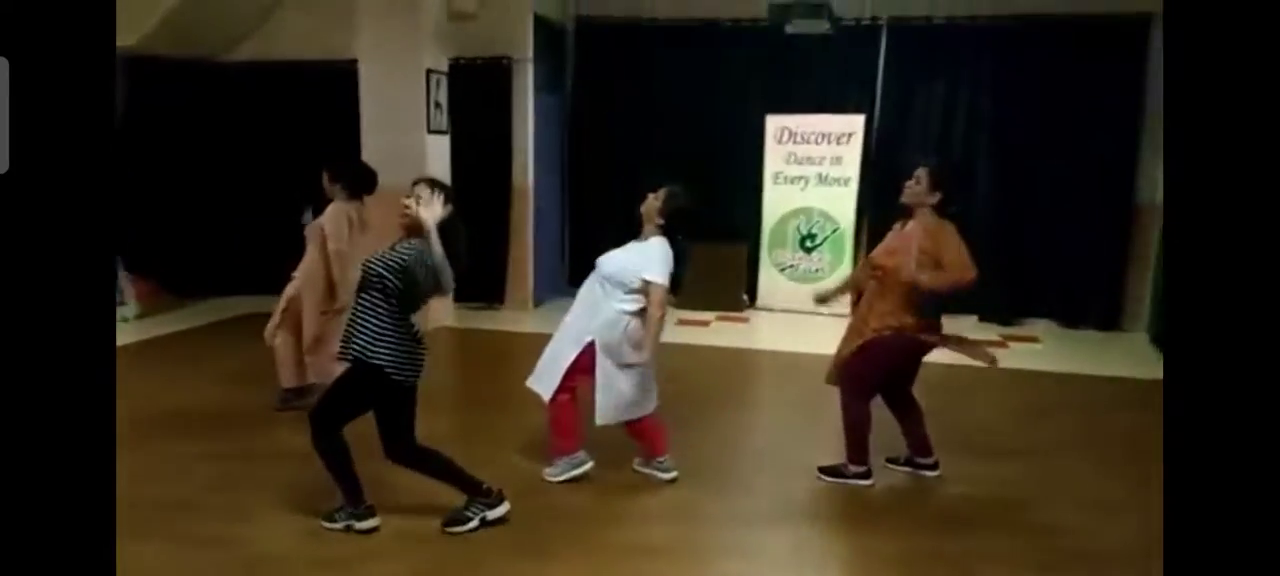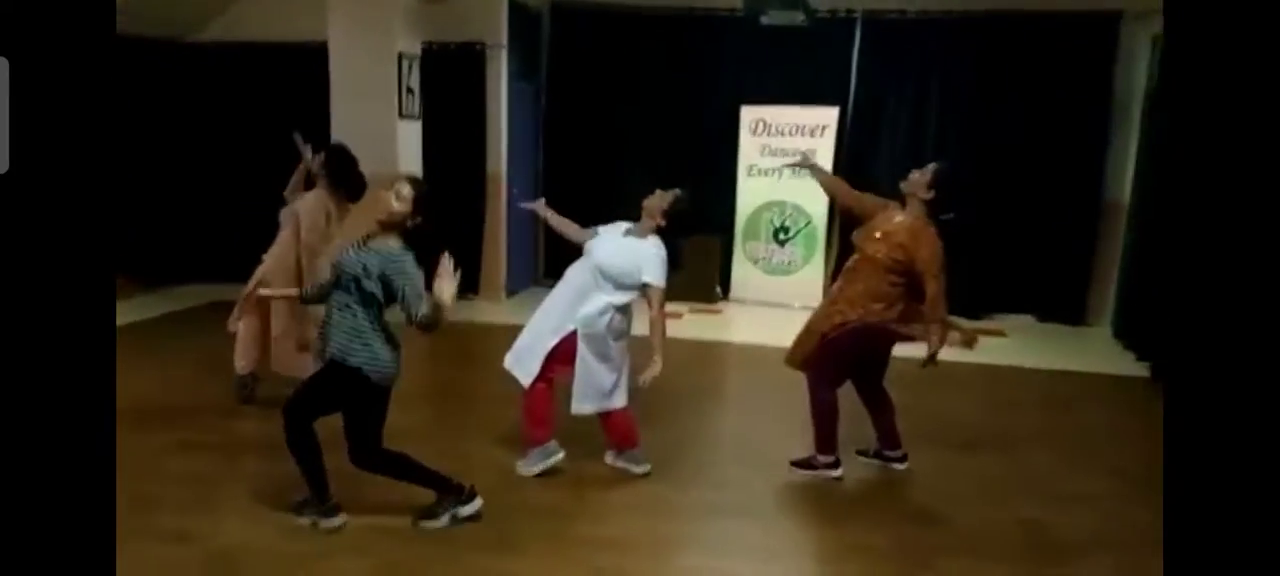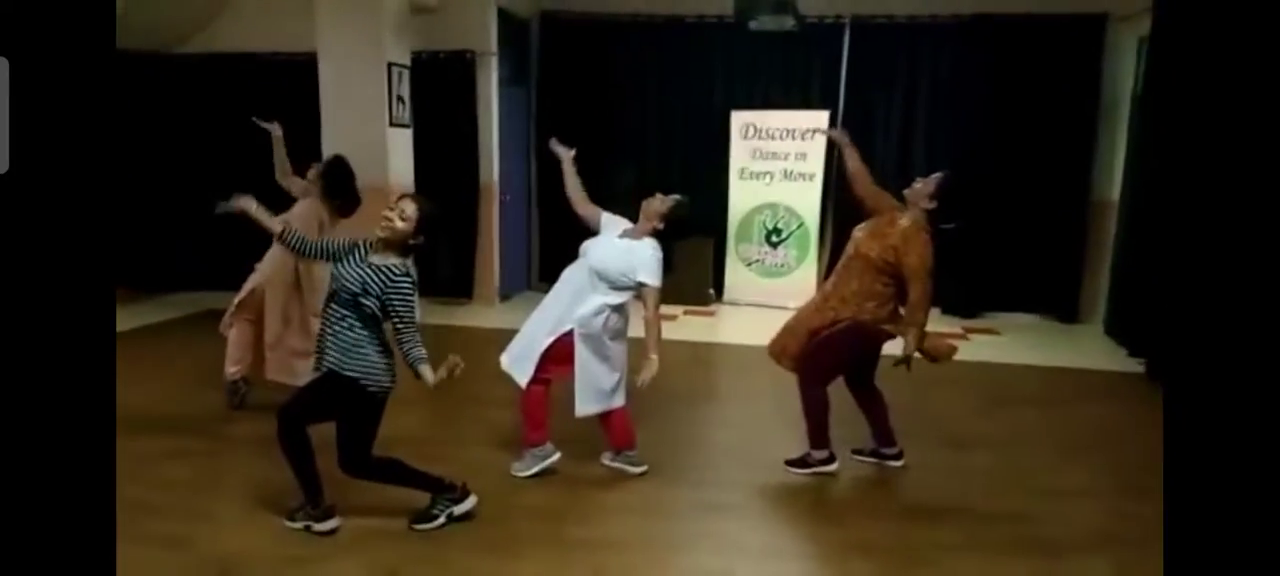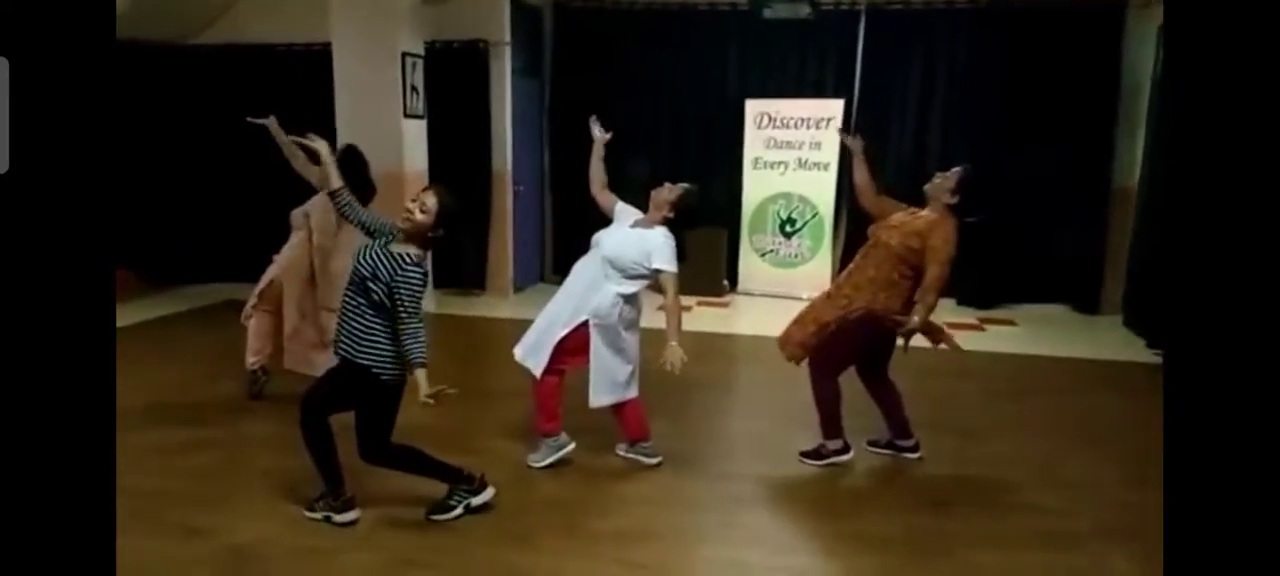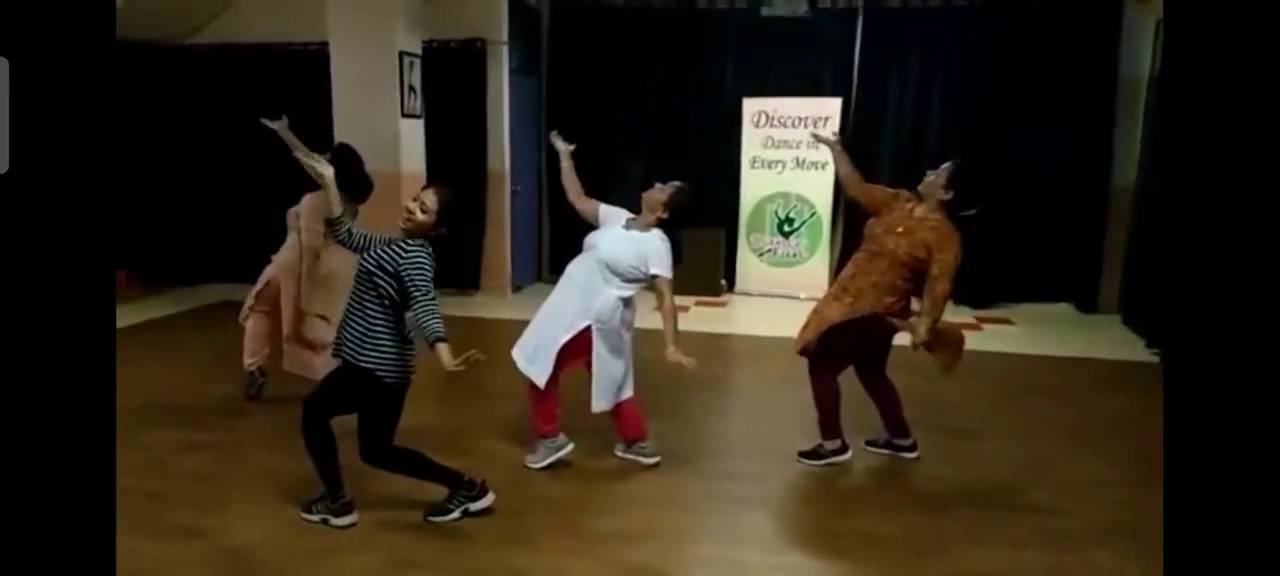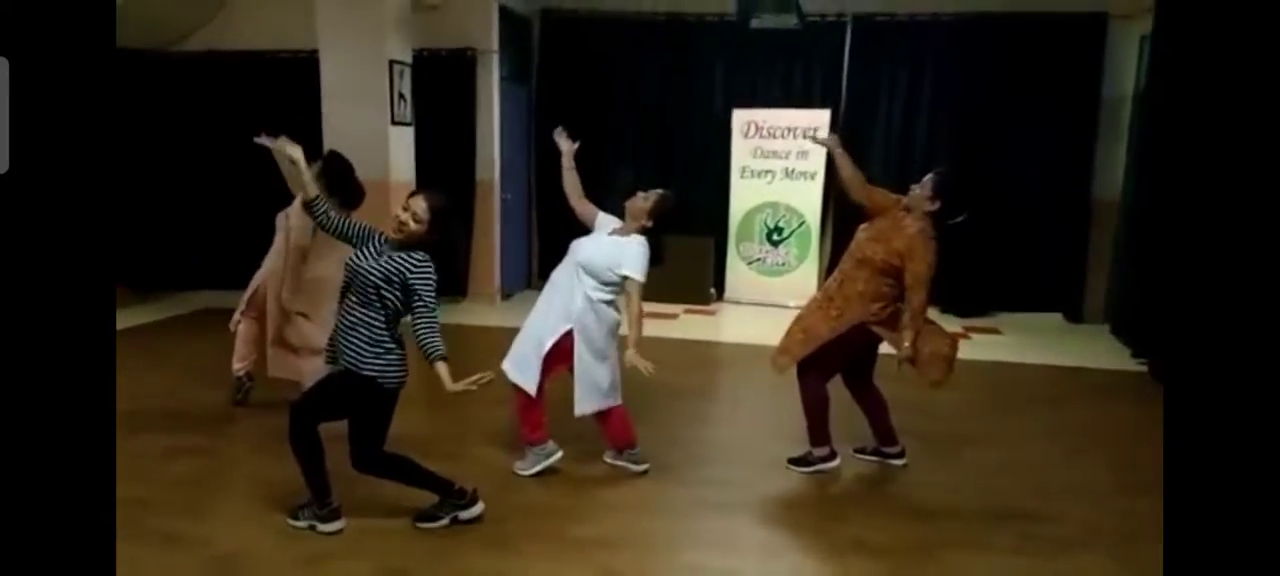
dt=0.3s
person 1, frame 1
left shoulder: (420, 253)
right shoulder: (405, 248)
left elbow: (440, 285)
left wrist: (430, 233)
left hip: (383, 361)
right hip: (386, 360)
left knee: (323, 421)
right knee: (401, 447)
left ankle: (357, 507)
right ankle: (484, 497)
person 1, frame 2
left shoulder: (400, 259)
right shoulder: (365, 244)
left elbow: (421, 319)
right elbow: (332, 288)
left wrist: (440, 304)
right wrist: (285, 293)
left hip: (361, 362)
right hip: (352, 359)
left knee: (296, 413)
right knee: (366, 452)
left ankle: (322, 504)
right ankle: (455, 494)
person 1, frame 3
left shoulder: (399, 276)
right shoulder: (359, 249)
left elbow: (407, 334)
right elbow: (307, 247)
left wrist: (429, 374)
right wrist: (257, 212)
left hip: (360, 375)
right hip: (346, 371)
left knee: (290, 418)
right knee: (356, 460)
left ankle: (316, 509)
right ankle: (449, 492)
person 1, frame 4
left shoulder: (409, 266)
right shoulder: (390, 235)
left elbow: (411, 323)
right elbow: (349, 210)
left wrist: (421, 379)
right wrist: (326, 158)
left hip: (375, 363)
right hip: (369, 359)
left knee: (313, 407)
right knee: (377, 448)
left ankle: (337, 498)
right ankle: (466, 483)
person 1, frame 5
left shoulder: (416, 252)
right shoulder: (394, 244)
left elbow: (425, 306)
right elbow: (344, 235)
left wrist: (444, 355)
right wrist: (329, 180)
left hip: (378, 364)
right hip: (373, 362)
left knee: (314, 410)
right knee: (378, 449)
left ankle: (336, 502)
right ankle: (467, 487)
person 1, frame 6
left shoulder: (418, 265)
right shoulder: (375, 241)
left elbow: (425, 323)
right elbow: (326, 218)
left wrist: (447, 378)
right wrist: (299, 164)
left hip: (372, 371)
right hip: (360, 367)
left knee: (302, 415)
right knee: (368, 456)
left ankle: (323, 509)
right ankle: (457, 497)
person 2, frame 1
left shoulder: (941, 233)
right shoulder: (901, 228)
left elbow: (966, 275)
right elbow: (871, 267)
left wrist: (924, 279)
right wrist: (838, 290)
left hip: (903, 331)
right hip: (886, 326)
left knee: (854, 388)
right knee: (896, 392)
left ankle: (857, 467)
right ankle: (923, 458)
person 2, frame 2
left shoulder: (922, 234)
right shoulder: (888, 211)
left elbow: (934, 286)
right elbow: (848, 195)
left wrist: (935, 335)
right wrist: (814, 168)
left hip: (868, 320)
right hip: (860, 315)
left knee: (820, 377)
right knee: (868, 383)
left ankle: (826, 458)
right ankle: (892, 451)
person 2, frame 3
left shoulder: (915, 235)
right shoulder: (894, 215)
left elbow: (919, 290)
right elbow: (863, 185)
left wrist: (913, 339)
right wrist: (845, 145)
left hip: (860, 321)
right hip: (860, 317)
left knee: (810, 374)
right knee: (860, 382)
left ankle: (821, 454)
right ankle: (888, 448)
person 2, frame 4
left shoulder: (941, 225)
right shoulder: (909, 215)
left elbow: (937, 273)
right elbow: (869, 199)
left wrist: (920, 315)
right wrist: (858, 155)
left hip: (875, 311)
right hip: (869, 307)
left knee: (821, 364)
right knee: (873, 374)
left ankle: (834, 445)
right ankle: (904, 440)
person 2, frame 5
left shoulder: (943, 234)
right shoulder: (901, 203)
left elbow: (939, 284)
right elbow: (857, 188)
left wrist: (925, 325)
right wrist: (836, 149)
left hip: (873, 312)
right hip: (858, 304)
left knee: (821, 365)
right knee: (872, 373)
left ankle: (833, 445)
right ankle: (902, 440)
person 2, frame 6
left shoulder: (919, 240)
right shoulder: (895, 211)
left elbow: (917, 293)
right elbow: (860, 189)
left wrist: (908, 341)
right wrist: (836, 150)
left hip: (861, 320)
right hip: (849, 313)
left knee: (810, 372)
right knee: (859, 381)
left ankle: (822, 452)
right ankle: (889, 447)
person 3, frame 1
left shoulder: (657, 253)
right shoulder: (644, 244)
left elbow: (657, 305)
left wrist: (648, 350)
left hip: (606, 334)
right hip: (600, 328)
left knee: (558, 385)
right knee: (629, 397)
left ankle: (569, 454)
right ankle: (657, 458)
person 3, frame 2
left shoulder: (652, 253)
right shoulder: (622, 230)
left elbow: (656, 310)
right elbow: (581, 235)
left wrist: (657, 358)
right wrist: (546, 213)
left hip: (587, 325)
right hip: (571, 314)
left knee: (535, 373)
right knee: (605, 388)
left ankle: (542, 446)
right ankle: (628, 451)
person 3, frame 3
left shoulder: (647, 253)
right shoulder: (618, 227)
left elbow: (651, 308)
right elbow: (580, 204)
left wrist: (653, 357)
right wrist: (566, 161)
left hip: (584, 327)
right hip: (569, 317)
left knee: (533, 374)
right knee: (605, 389)
left ankle: (538, 448)
right ankle: (625, 453)
person 3, frame 4
left shoulder: (660, 241)
right shoulder: (629, 217)
left elbow: (671, 295)
right elbow: (598, 190)
left wrist: (673, 343)
right wrist: (598, 145)
left hip: (597, 317)
right hip: (583, 308)
left knee: (545, 364)
right knee: (617, 379)
left ankle: (552, 438)
right ankle: (640, 443)
person 3, frame 5
left shoulder: (656, 244)
right shoulder: (618, 218)
left elbow: (665, 298)
right elbow: (577, 198)
left wrist: (671, 346)
right wrist: (565, 156)
left hip: (594, 320)
right hip: (573, 308)
left knee: (539, 367)
right knee: (613, 381)
left ankle: (550, 440)
right ankle: (638, 443)
person 3, frame 6
left shoulder: (635, 248)
right shoulder: (609, 227)
left elbow: (634, 300)
right elbow: (577, 201)
left wrist: (632, 348)
right wrist: (567, 156)
left hip: (578, 324)
right hip: (564, 317)
left knee: (526, 375)
right knee: (600, 388)
left ankle: (539, 446)
right ankle: (627, 450)
person 4, frame 1
left shoulder: (337, 211)
right shoulder: (356, 210)
left elbow: (338, 253)
left wrist: (341, 296)
right wrist: (315, 228)
left hip: (316, 282)
right hip: (346, 285)
left knee: (287, 329)
right knee: (336, 340)
left ankle: (294, 390)
person 4, frame 2
left shoulder: (315, 201)
right shoulder: (336, 200)
left elbow: (309, 247)
right elbow: (291, 194)
right wrist: (305, 163)
left hip: (285, 270)
left knee: (252, 314)
right knee: (307, 332)
left ankle: (246, 376)
person 4, frame 3
left shoulder: (308, 210)
right shoulder: (317, 202)
left elbow: (304, 257)
right elbow: (284, 177)
left wrist: (312, 303)
right wrist: (277, 140)
left hip: (280, 278)
left knee: (243, 320)
right knee: (303, 338)
left ankle: (236, 380)
person 4, frame 4
left shoulder: (324, 203)
left elbow: (322, 250)
right elbow: (298, 161)
left wrist: (325, 296)
right wrist: (274, 129)
left hip: (299, 270)
left knee: (263, 311)
right knee: (322, 329)
left ankle: (256, 370)
person 4, frame 5
left shoulder: (314, 202)
right shoulder: (346, 198)
left elbow: (311, 250)
left wrist: (307, 296)
right wrist: (285, 133)
left hip: (295, 271)
right hip: (336, 275)
left knee: (261, 311)
right knee: (323, 329)
left ankle: (254, 370)
person 4, frame 6
left shoulder: (306, 204)
right shoulder: (336, 206)
left elbow: (297, 250)
left wrist: (288, 292)
left hip: (286, 278)
right hip: (324, 282)
left knee: (250, 317)
right knee: (313, 336)
left ankle: (242, 376)
